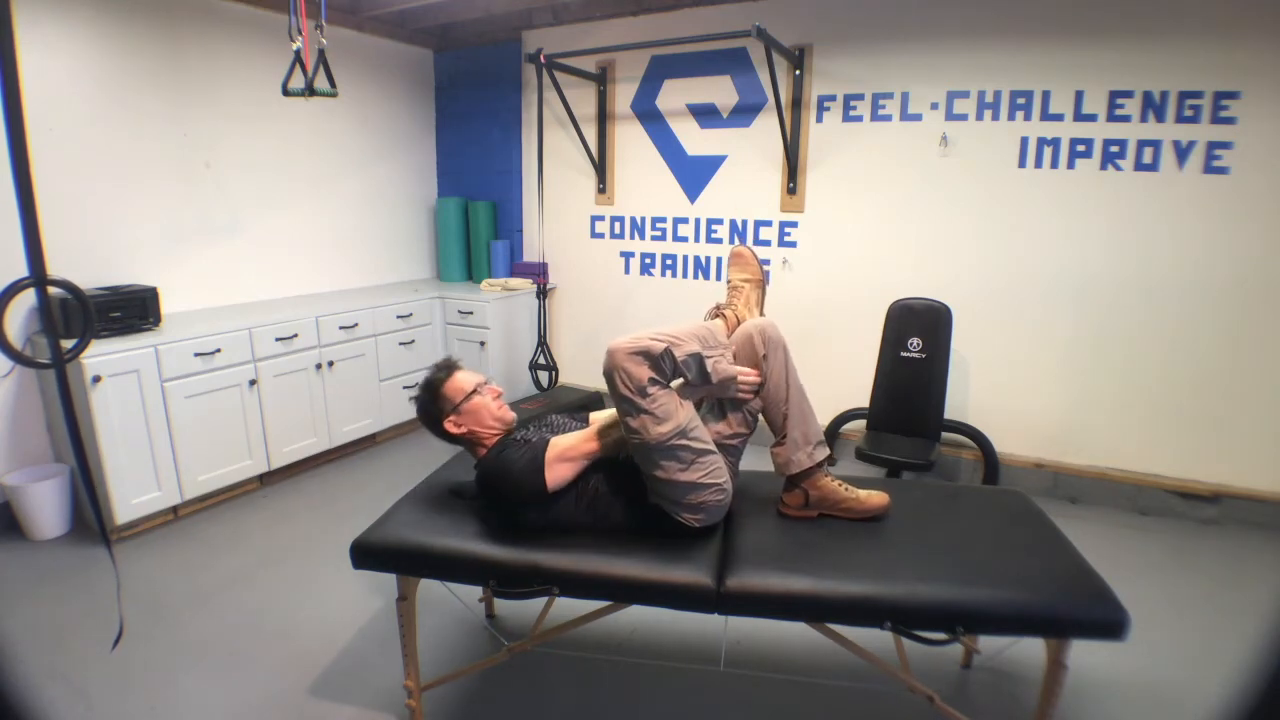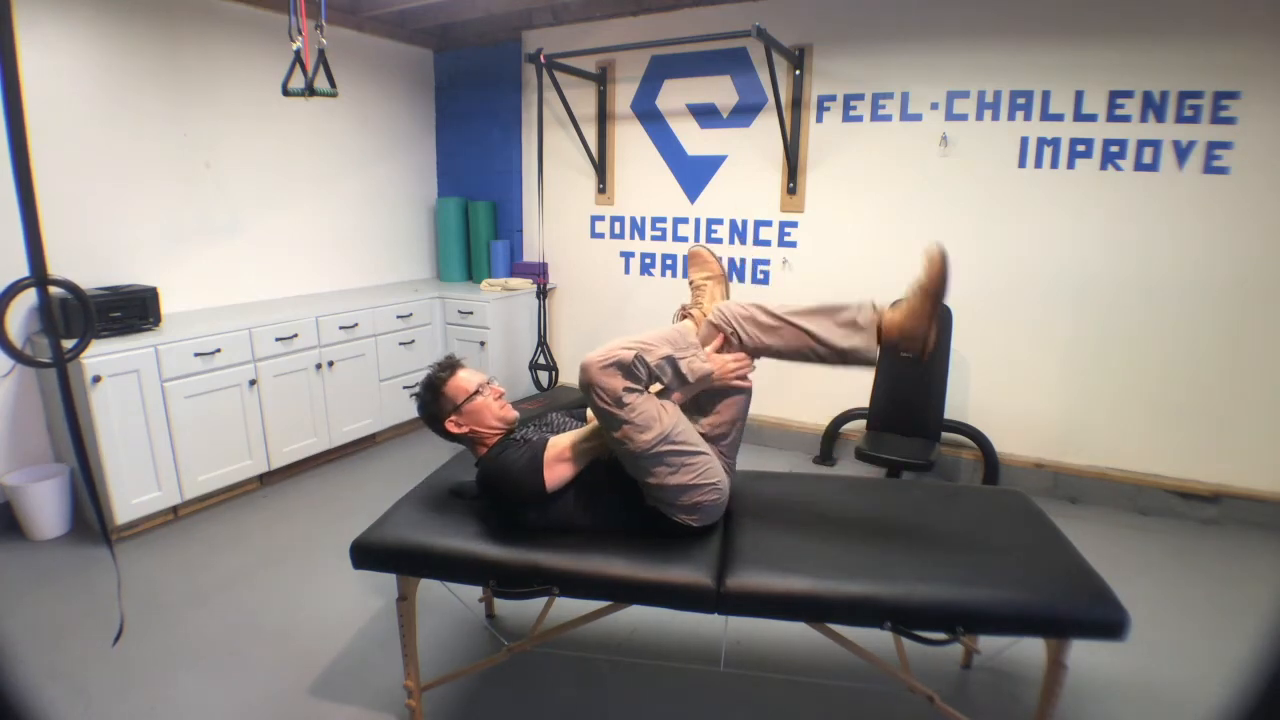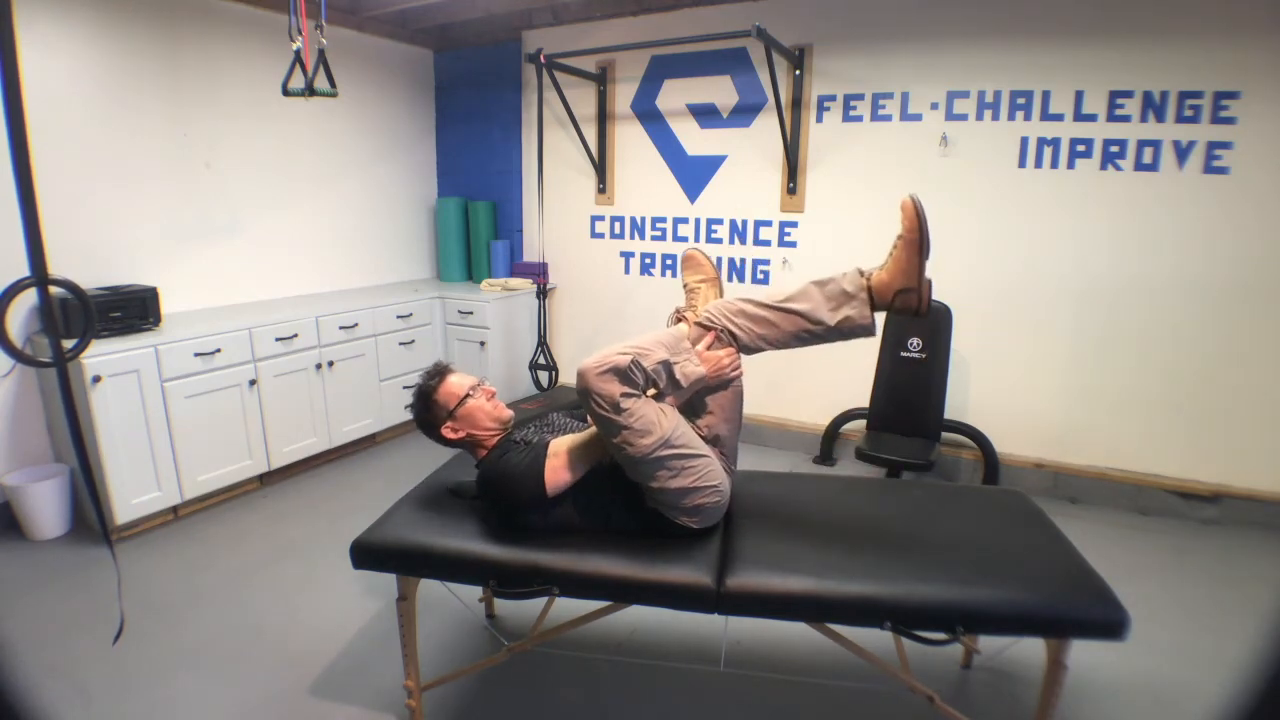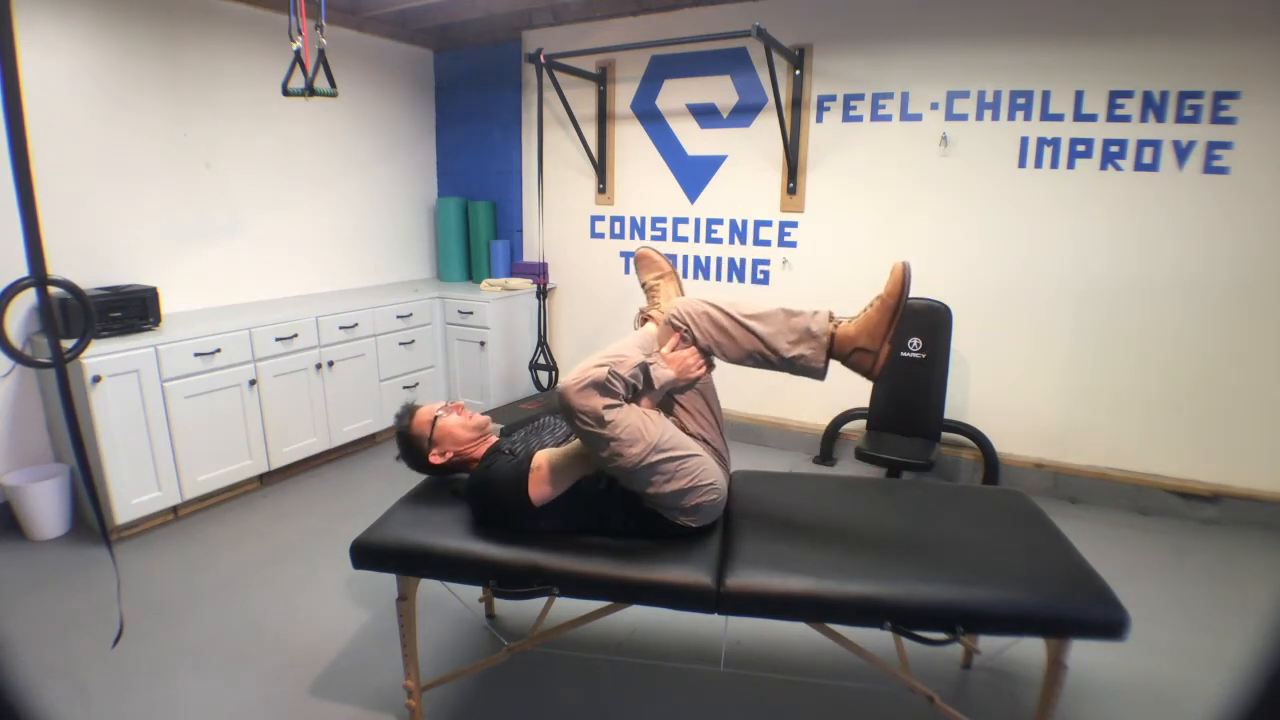
dt=0.5s
person 1, frame 1
left shoulder: (535, 431)
right shoulder: (503, 471)
left elbow: (632, 413)
right elbow: (600, 441)
left wrist: (703, 382)
right wrist: (702, 384)
left hip: (695, 463)
right hip: (692, 499)
left knee: (762, 335)
right knee: (625, 354)
left ankle: (807, 484)
right ankle: (729, 321)
person 1, frame 2
left shoulder: (537, 428)
right shoulder: (502, 474)
left elbow: (610, 419)
right elbow: (595, 439)
left wrist: (690, 367)
right wrist: (693, 375)
left hip: (697, 462)
right hip: (694, 494)
left knee: (734, 319)
right knee: (601, 366)
left ankle: (891, 326)
right ankle: (699, 322)
person 1, frame 3
left shoulder: (532, 431)
right shoulder: (501, 476)
left elbow: (614, 423)
right elbow: (598, 445)
left wrist: (684, 370)
right wrist: (690, 375)
left hip: (697, 463)
right hip: (695, 495)
left knee: (724, 321)
right knee: (598, 372)
left ankle: (880, 291)
right ankle: (695, 324)
person 1, frame 4
left shoulder: (524, 438)
right shoulder: (491, 485)
left elbow: (596, 431)
right elbow: (584, 456)
left wrist: (651, 365)
right wrist: (659, 379)
left hip: (693, 457)
right hip: (692, 494)
left knee: (689, 314)
right knee: (580, 385)
left ankle: (843, 339)
right ankle: (661, 322)
